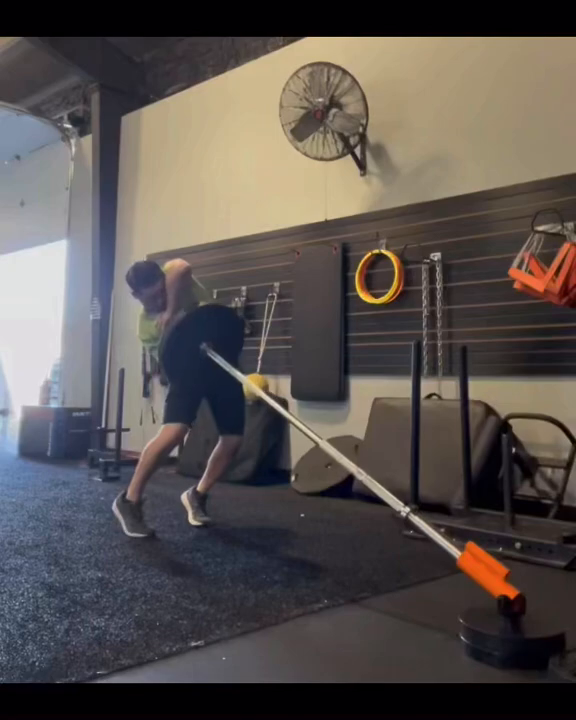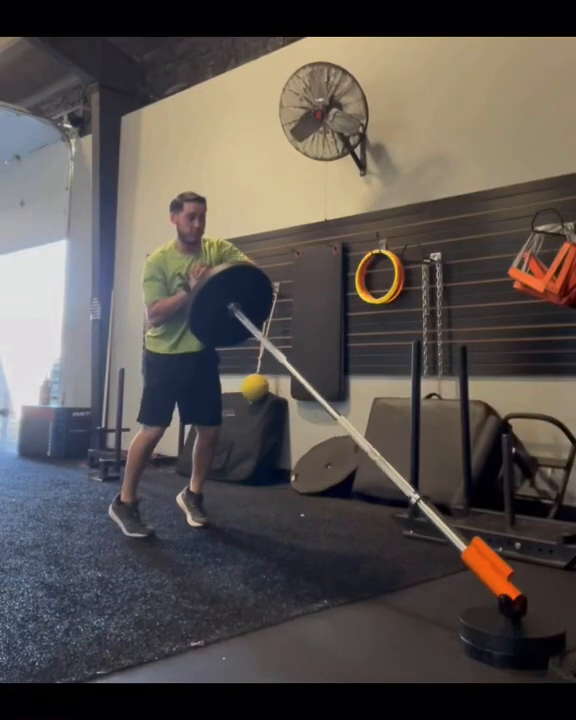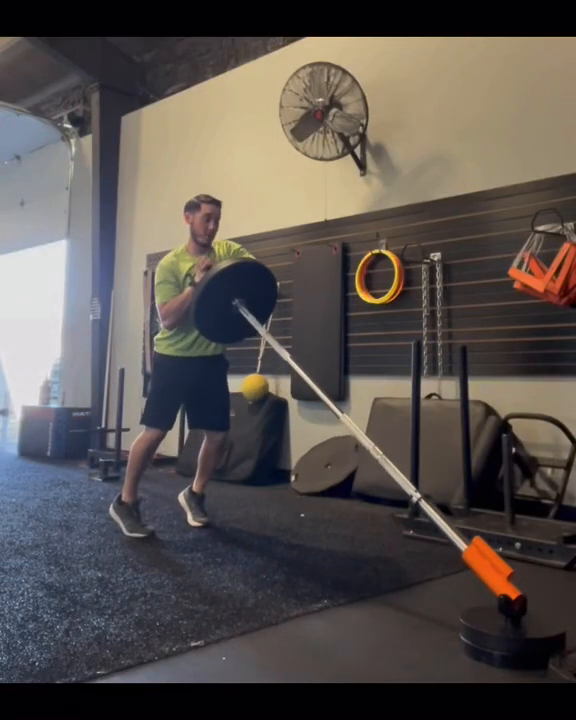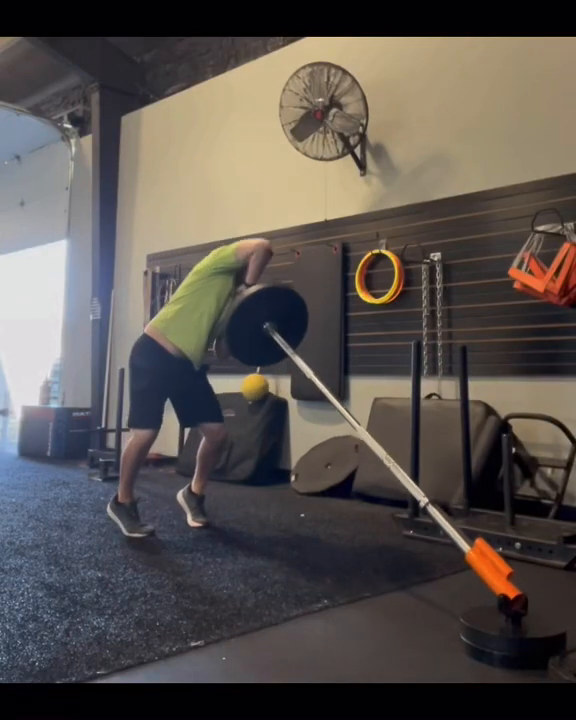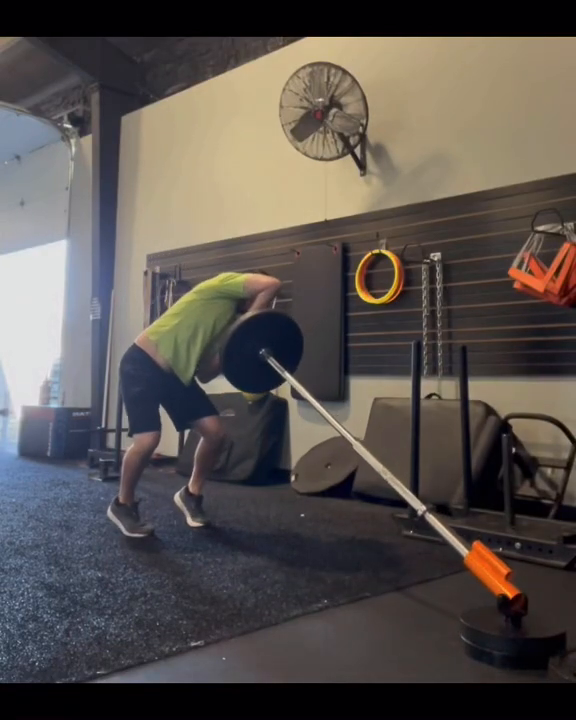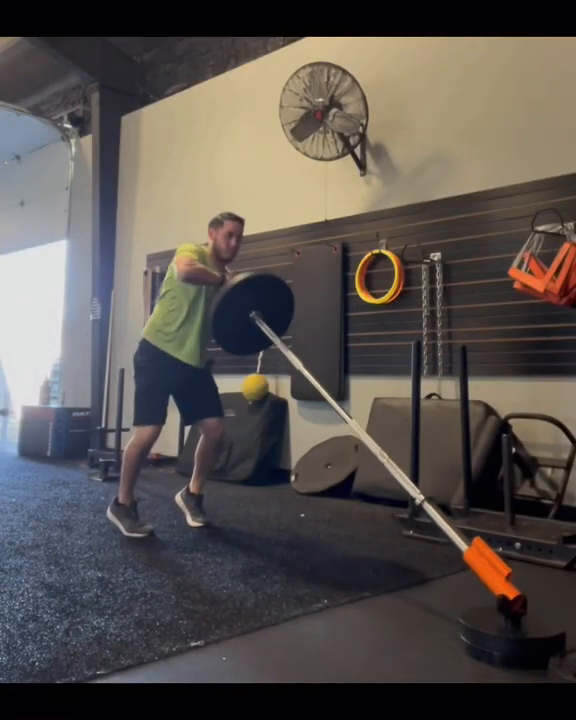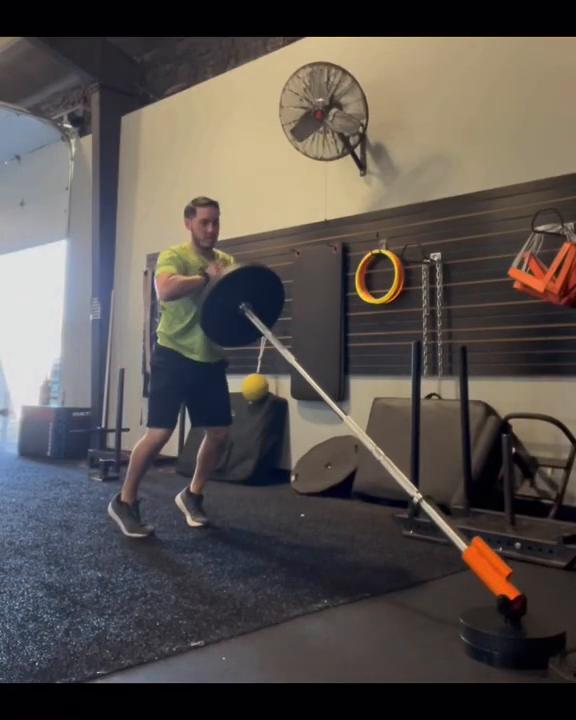
dt=0.7s
person 1, frame 1
left shoulder: (172, 274)
right shoulder: (148, 327)
left elbow: (182, 269)
right elbow: (171, 365)
left wrist: (171, 314)
left hip: (223, 362)
right hip: (188, 369)
left knee: (233, 439)
right knee: (173, 432)
left ankle: (197, 495)
right ankle: (129, 501)
person 1, frame 2
left shoulder: (217, 249)
right shoulder: (158, 260)
right elbow: (154, 315)
right wrist: (189, 290)
left hip: (201, 354)
right hip: (164, 356)
left knee: (210, 430)
right knee: (153, 429)
left ankle: (192, 494)
right ankle: (124, 502)
person 1, frame 3
left shoulder: (230, 251)
right shoulder: (171, 264)
right elbow: (168, 317)
right wrist: (196, 284)
left hip: (211, 359)
right hip: (173, 358)
left knee: (218, 434)
right knee: (155, 431)
left ankle: (194, 495)
right ankle: (125, 502)
person 1, frame 4
left shoulder: (232, 295)
right shoulder: (219, 263)
left elbow: (223, 350)
right elbow: (260, 246)
right wrist: (248, 286)
left hip: (188, 364)
right hip: (155, 353)
left knee: (216, 432)
right knee: (145, 433)
left ankle: (193, 494)
right ankle: (122, 503)
person 1, frame 5
left shoulder: (228, 322)
right shoulder: (225, 284)
left elbow: (204, 374)
right elbow: (272, 284)
left hip: (177, 373)
right hip: (143, 363)
left knee: (215, 432)
right knee: (148, 439)
left ankle: (191, 495)
right ankle: (123, 505)
person 1, frame 6
left shoulder: (225, 279)
right shoulder: (192, 253)
right elbow: (184, 272)
right wrist: (220, 279)
left hip: (193, 361)
right hip: (157, 354)
left knee: (215, 430)
right knee: (148, 431)
left ankle: (192, 495)
right ankle: (122, 504)
person 1, frame 7
left shoulder: (226, 261)
right shoulder: (173, 255)
right elbow: (166, 291)
right wrist: (208, 276)
left hip: (211, 359)
right hip: (173, 356)
left knee: (218, 433)
right knee: (159, 433)
left ankle: (192, 496)
right ankle: (124, 502)
